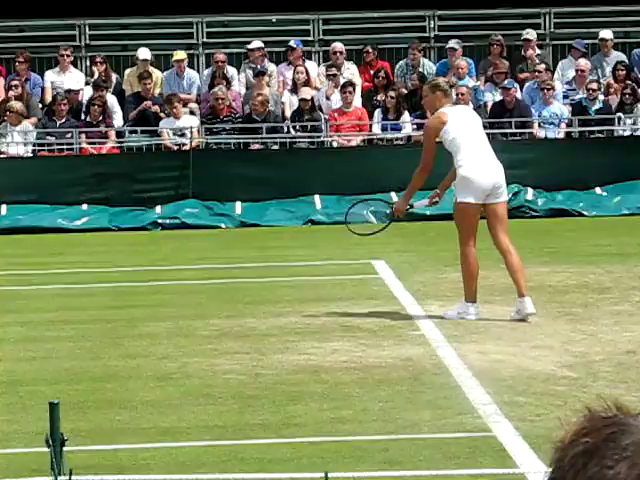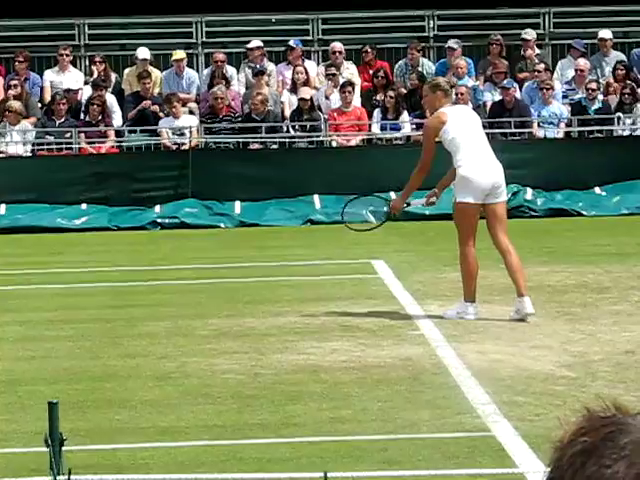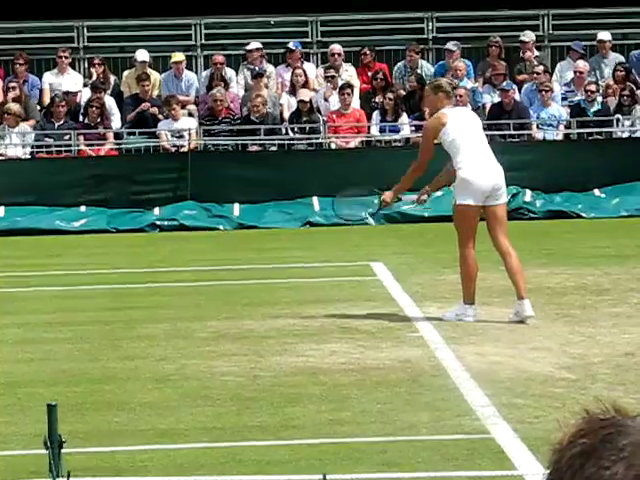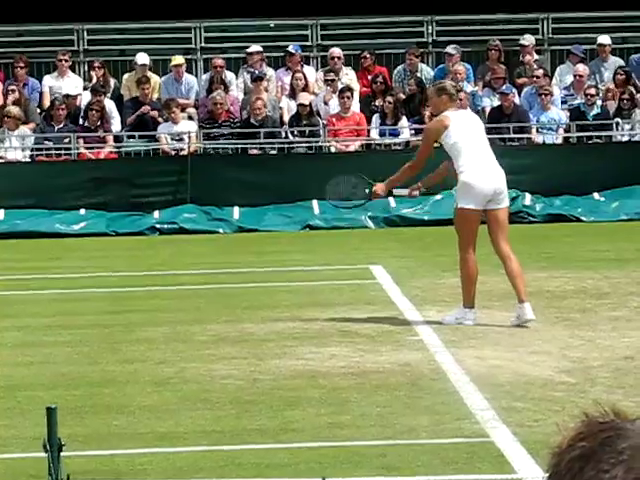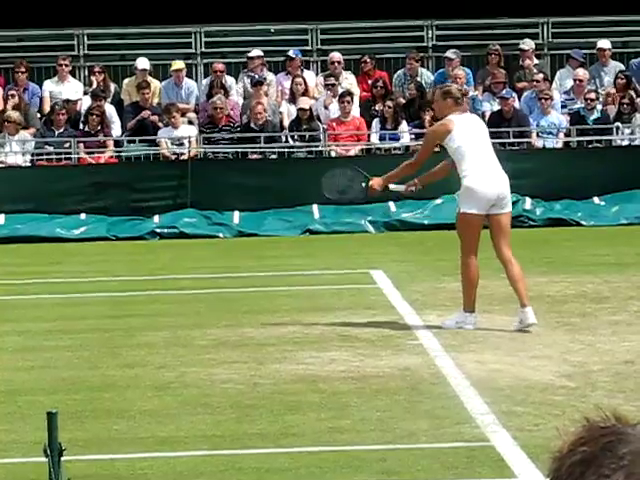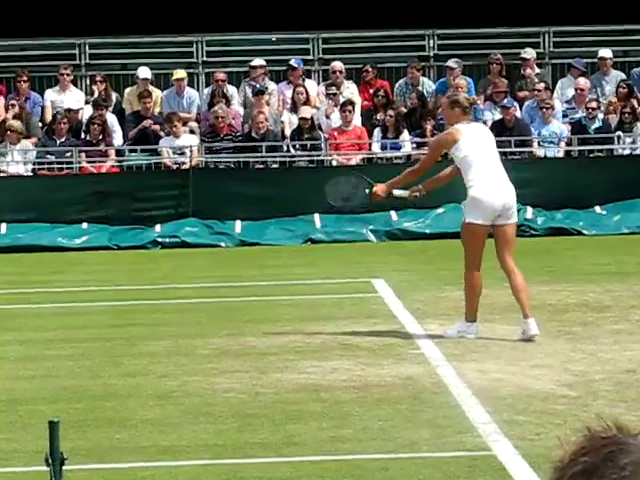
dt=0.1s
person 1, frame 1
left shoulder: (435, 120)
right shoulder: (468, 111)
left elbow: (425, 167)
left wrist: (405, 198)
right wrist: (440, 190)
left hip: (473, 178)
right hip: (496, 173)
left knee: (467, 244)
right knee: (503, 241)
left ankle: (470, 305)
right ankle: (524, 300)
person 1, frame 2
left shoulder: (435, 120)
right shoulder: (468, 111)
left elbow: (423, 167)
left wrist: (402, 197)
right wrist: (438, 190)
left hip: (472, 178)
right hip: (495, 173)
left knee: (467, 244)
right knee: (502, 241)
left ankle: (469, 305)
right ankle: (523, 300)
person 1, frame 3
left shoulder: (435, 121)
right shoulder: (469, 113)
left elbow: (420, 166)
left wrist: (394, 192)
right wrist: (430, 188)
left hip: (472, 181)
right hip: (495, 175)
left knee: (466, 246)
right knee: (502, 243)
left ankle: (468, 307)
right ankle: (523, 302)
person 1, frame 4
left shoulder: (438, 123)
right shoulder: (471, 116)
left elbow: (415, 165)
left wrist: (387, 185)
right wrist: (422, 185)
left hip: (474, 184)
right hip: (497, 178)
left knee: (467, 250)
right knee: (503, 247)
left ankle: (467, 310)
right ankle: (524, 305)
person 1, frame 5
left shoulder: (442, 127)
right shoulder: (476, 120)
left elbow: (415, 163)
left wrist: (383, 180)
right wrist: (419, 182)
left hip: (477, 188)
right hip: (500, 183)
left knee: (469, 255)
right knee: (505, 252)
left ankle: (468, 315)
right ankle: (526, 310)
person 1, frame 6
left shoulder: (449, 136)
right shoulder: (483, 129)
left elbow: (418, 169)
left wrist: (387, 187)
right wrist: (424, 188)
left hip: (482, 198)
right hip: (507, 193)
left knee: (473, 265)
right knee: (509, 263)
left ankle: (470, 324)
right ankle: (529, 321)
